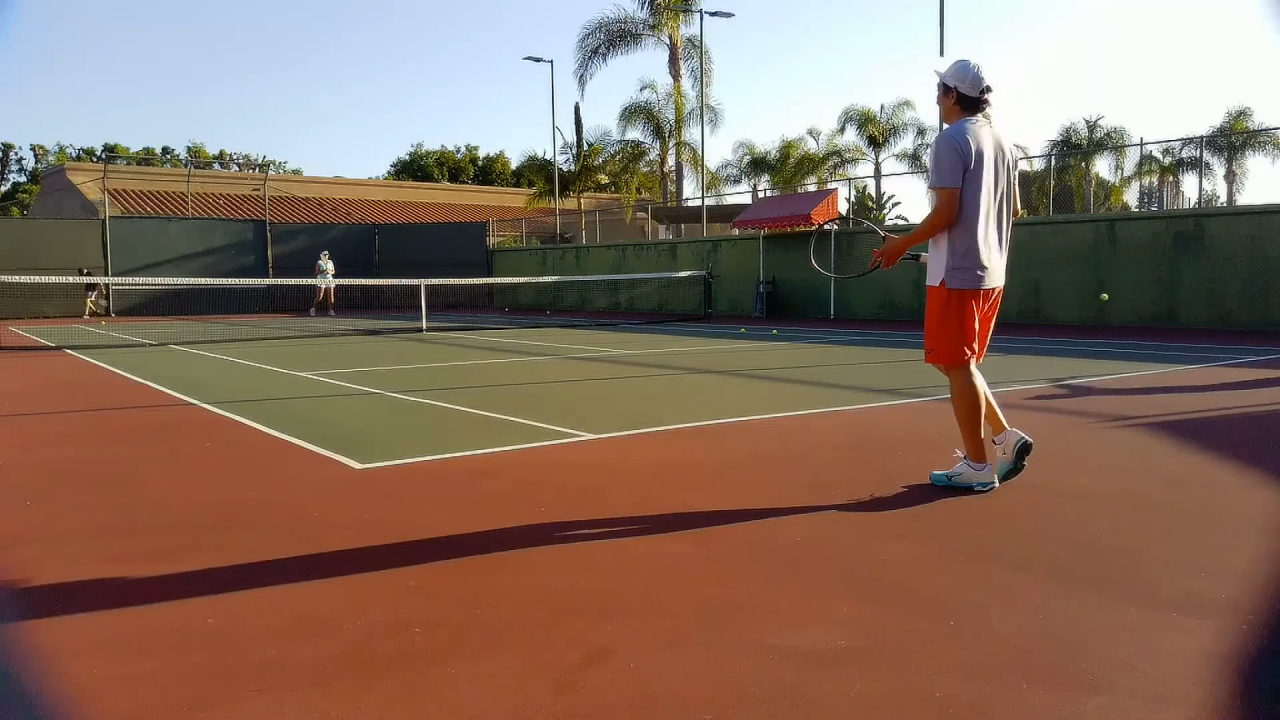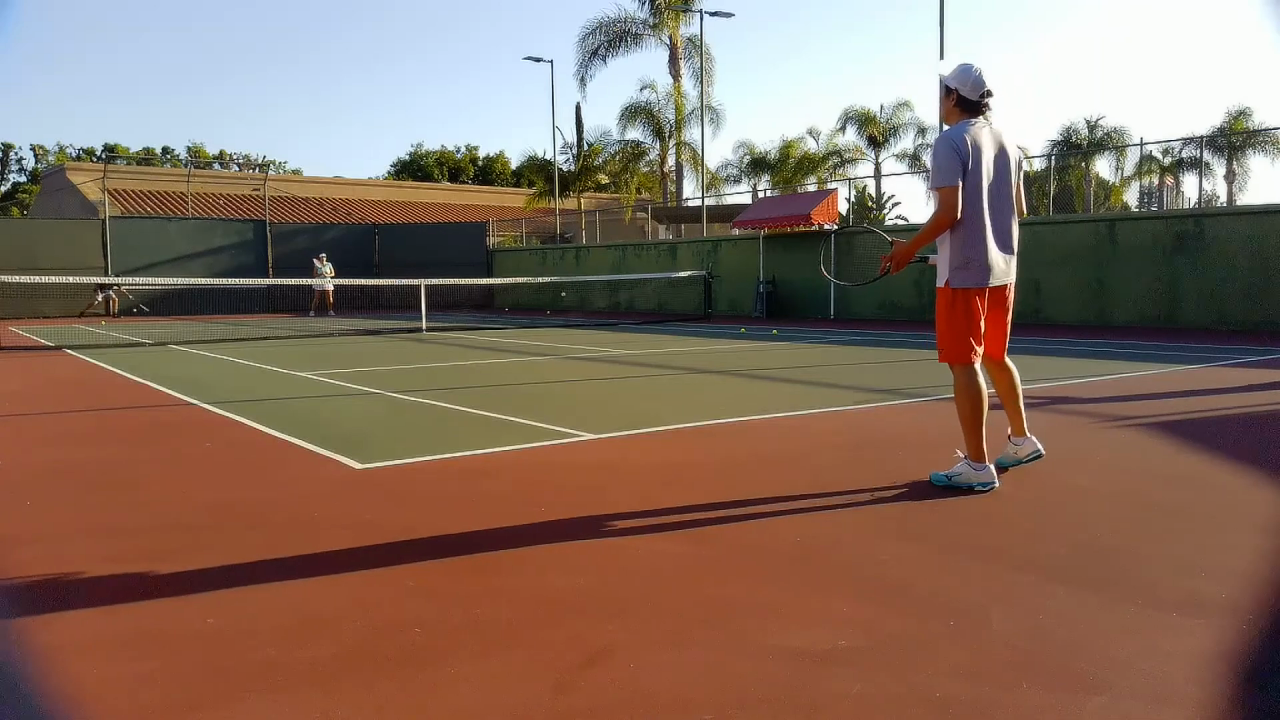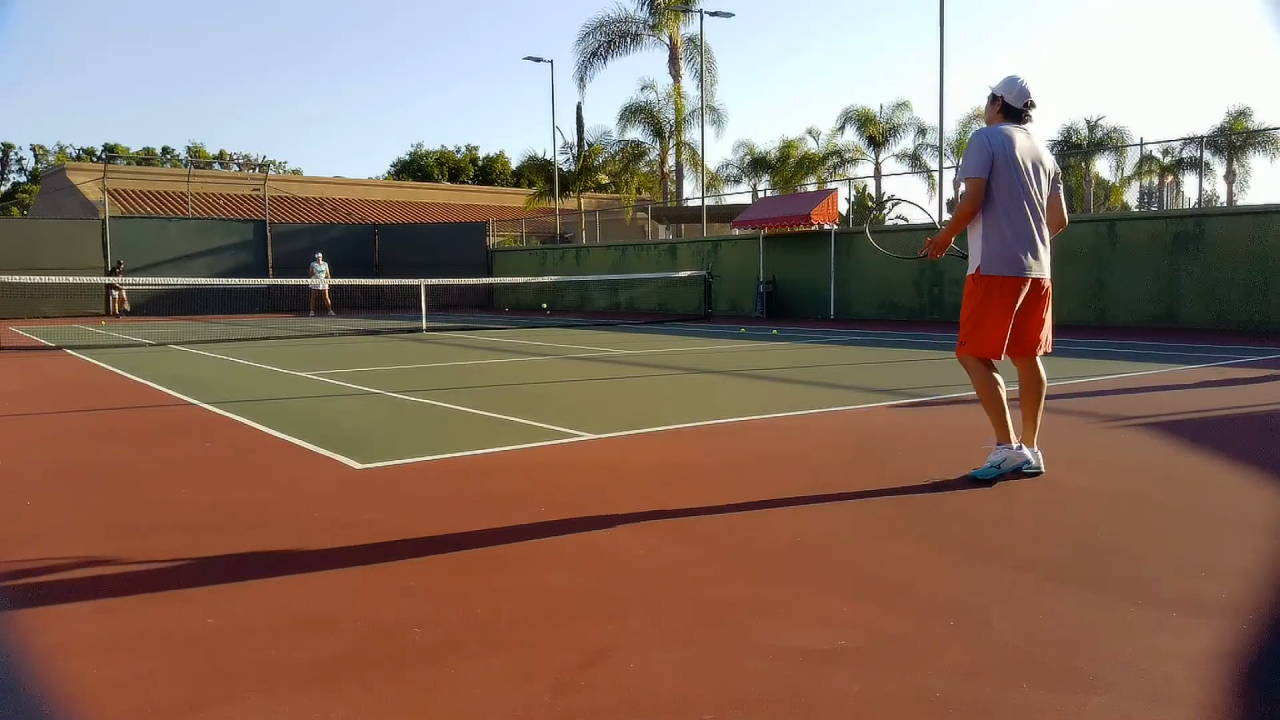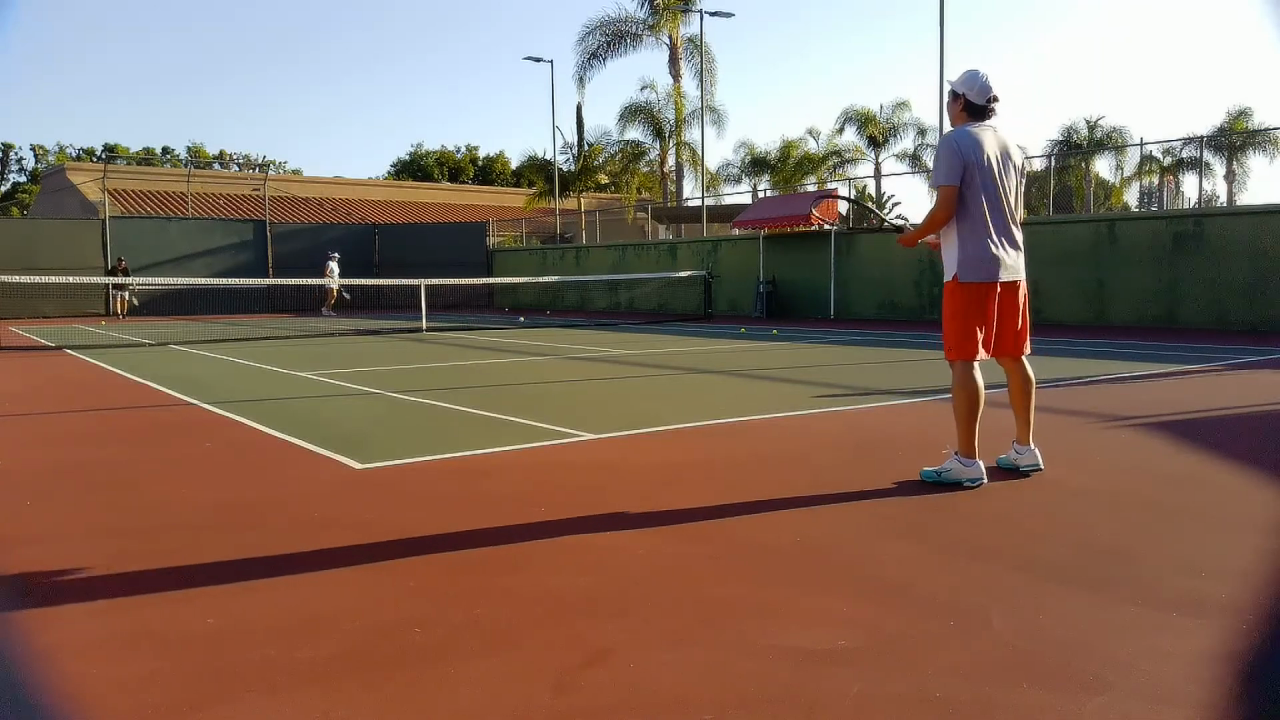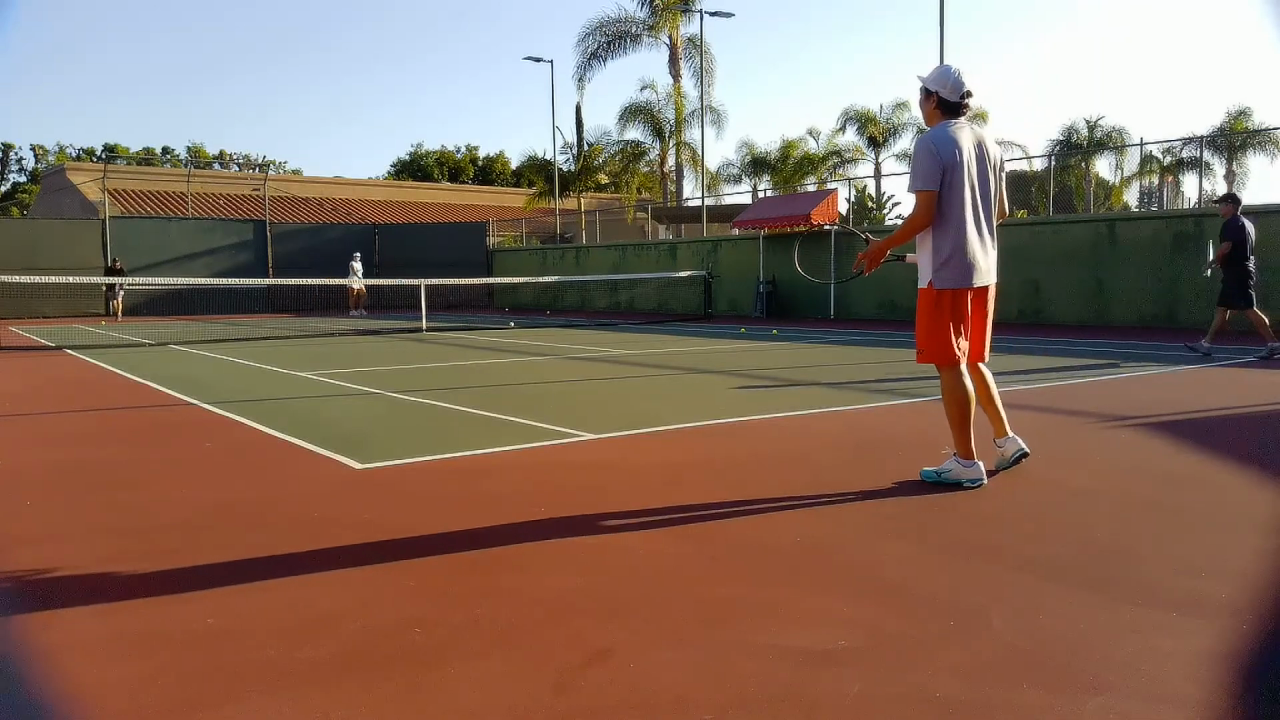
dt=0.7s
person 1, frame 1
left shoulder: (952, 138)
right shoulder: (1002, 142)
left elbow: (946, 212)
right elbow: (1013, 210)
left wrist: (902, 244)
left hip: (956, 272)
right hip: (991, 270)
left knee: (956, 365)
right knee: (963, 364)
left ankle: (978, 465)
right ankle: (1005, 438)
person 1, frame 2
left shoulder: (952, 141)
right shoulder: (1007, 144)
left elbow: (949, 211)
right elbow: (1019, 209)
left wrist: (909, 248)
left hip: (964, 271)
right hip: (1003, 268)
left knee: (964, 364)
right knee: (995, 357)
left ankle: (977, 466)
right ankle: (1023, 440)
person 1, frame 3
left shoulder: (985, 138)
right shoulder: (1044, 152)
left elbow: (972, 201)
right elbow: (1059, 220)
left wrist: (944, 237)
left hip: (994, 267)
right hip: (1036, 268)
left knee: (974, 356)
right knee: (1027, 357)
left ankle: (1008, 447)
right ankle: (1028, 449)
person 1, frame 4
left shoulder: (954, 141)
right shoulder: (1010, 148)
left elbow: (945, 209)
left wrist: (914, 235)
left hip: (970, 270)
right hip: (1010, 267)
left knee: (964, 360)
right knee: (1013, 357)
left ankle: (967, 461)
right ankle: (1025, 449)
person 1, frame 5
left shoulder: (931, 143)
right shoulder: (988, 144)
left elbow: (923, 215)
right elbow: (1001, 210)
left wrist: (882, 246)
left hip: (945, 272)
right hip: (983, 269)
left knee: (950, 364)
right knee: (972, 360)
left ankle: (966, 463)
right ankle: (1007, 440)
